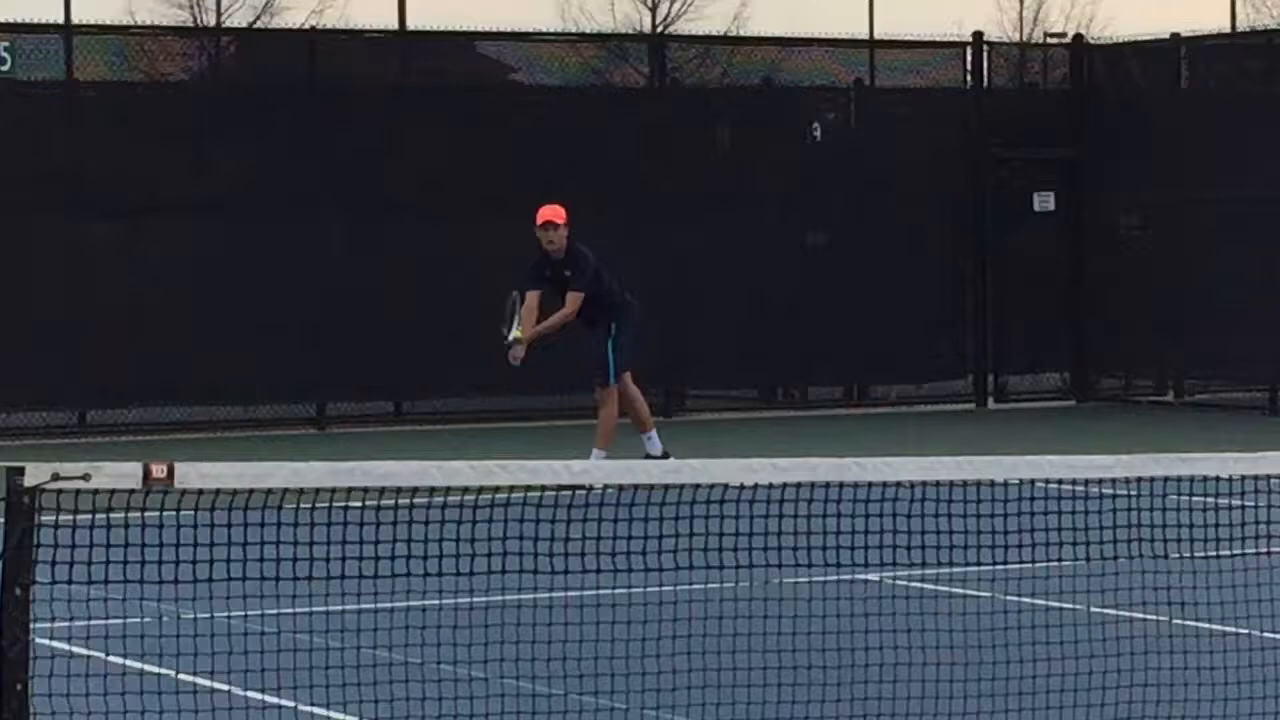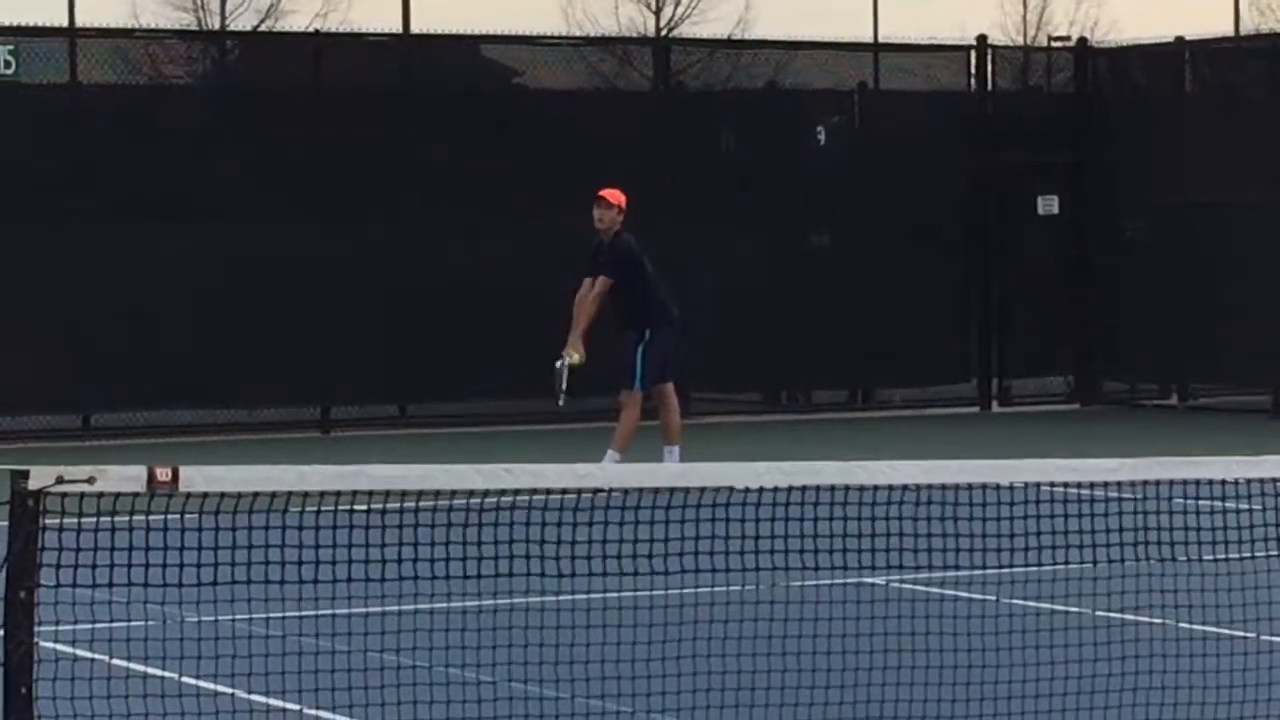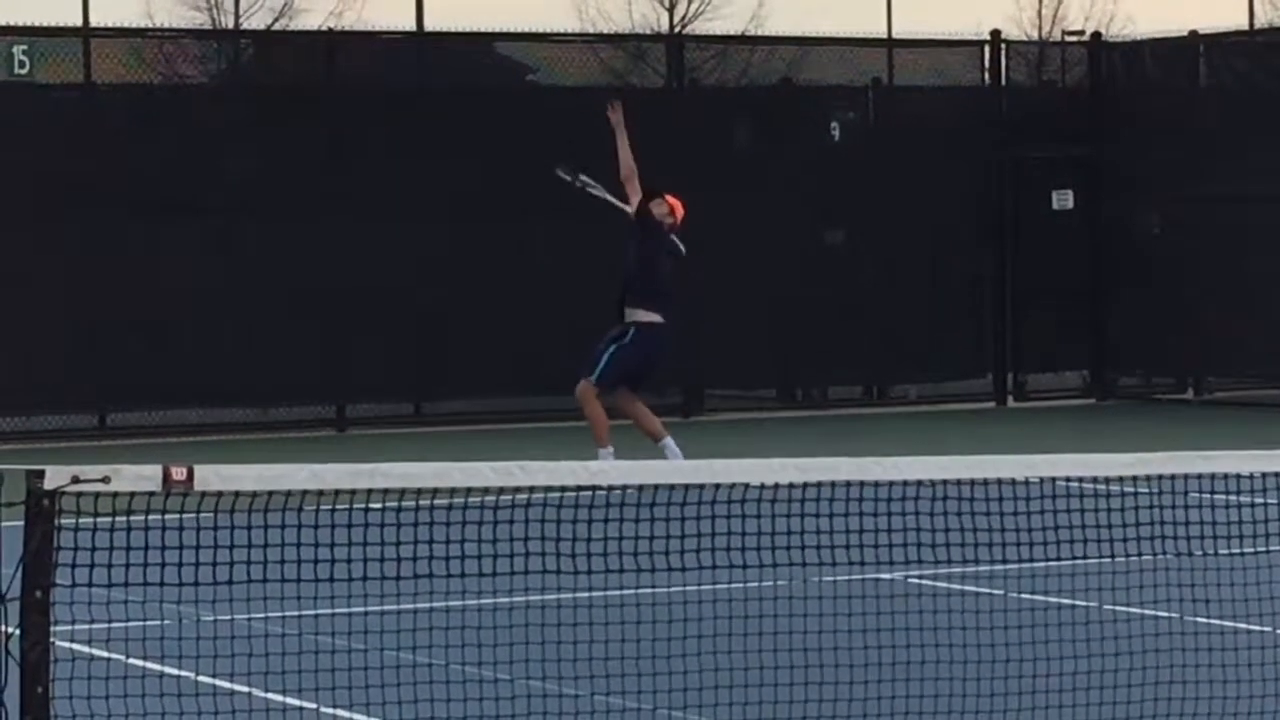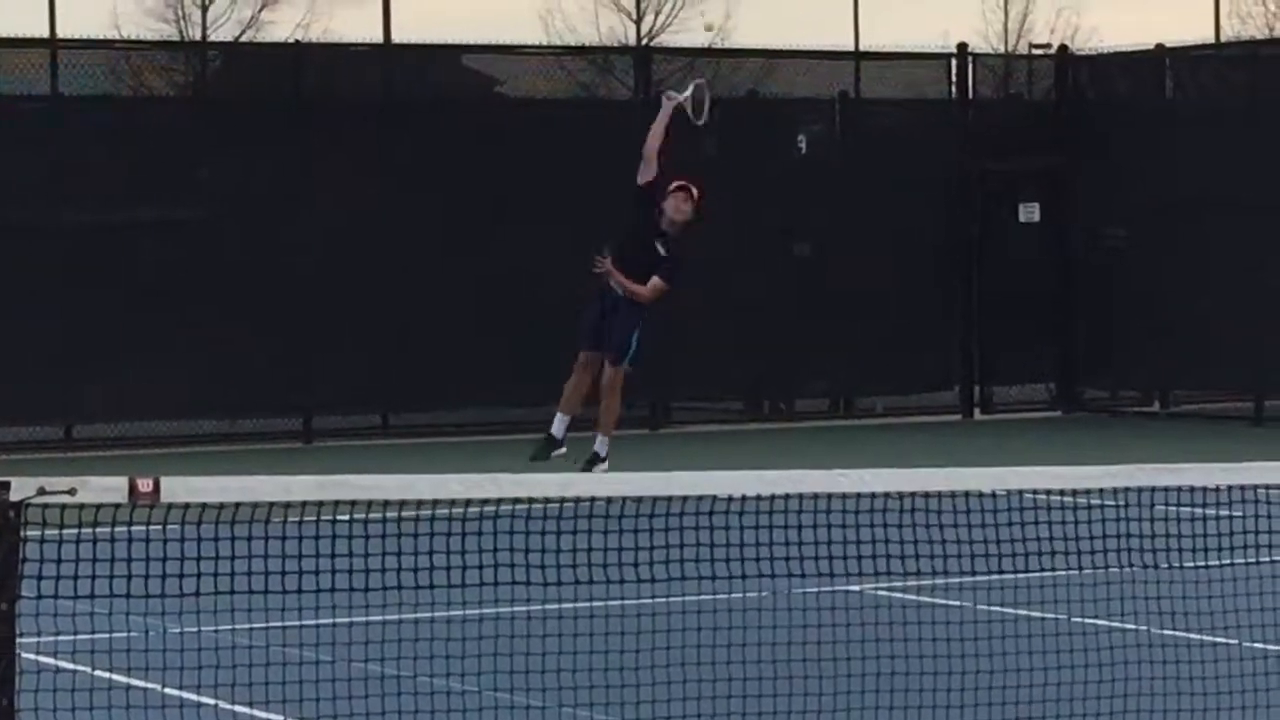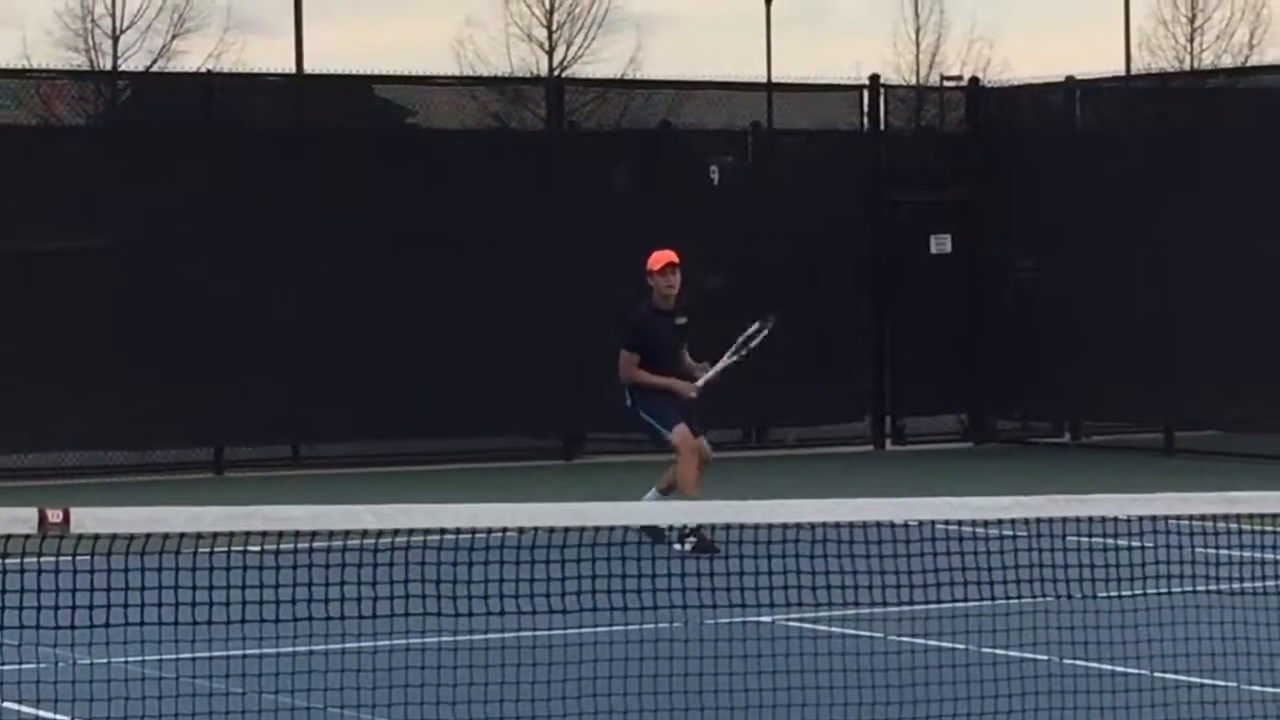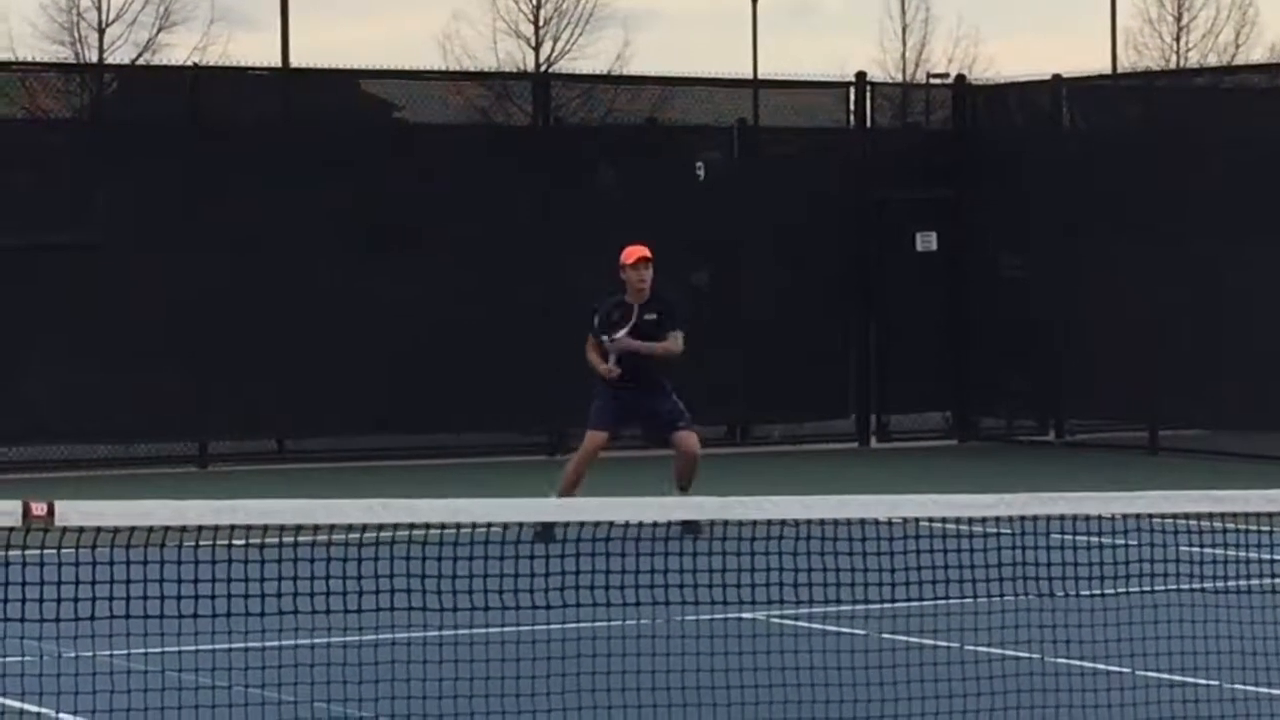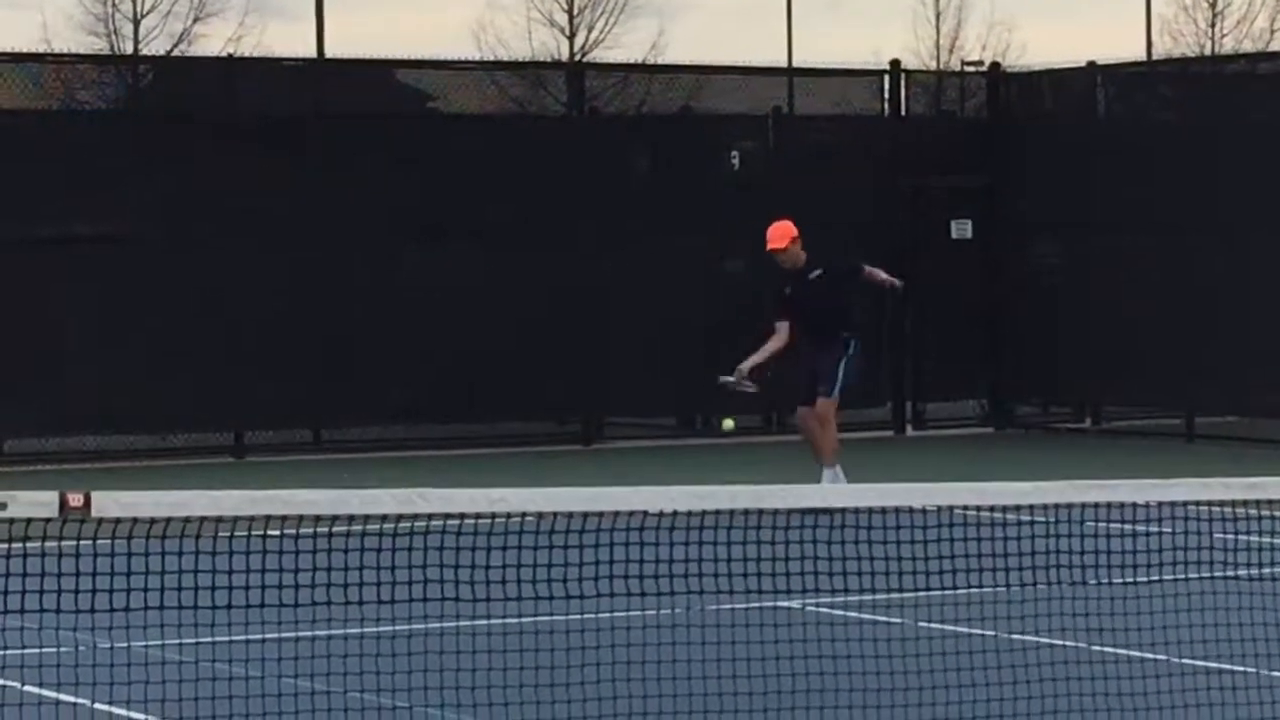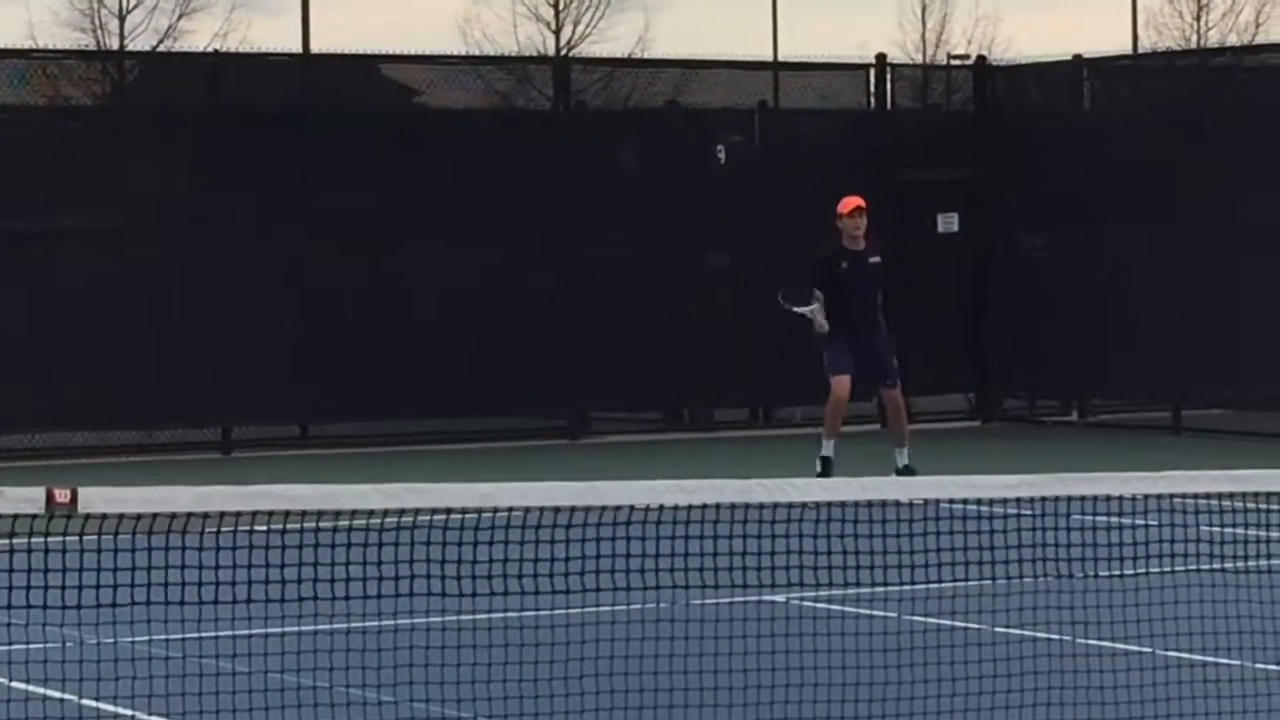
dt=0.7s
person 1, frame 1
left shoulder: (581, 259)
right shoulder: (540, 265)
left elbow: (570, 311)
right elbow: (530, 307)
left wrist: (532, 333)
right wrist: (521, 342)
left hip: (616, 319)
right hip: (600, 322)
left knee: (606, 392)
right knee: (623, 385)
left ankle: (597, 463)
right ankle: (656, 450)
person 1, frame 2
left shoulder: (622, 248)
right shoulder: (600, 249)
left elbow: (596, 295)
right elbow: (583, 294)
left wrist: (577, 336)
right wrist: (573, 338)
left hip: (652, 325)
right hip: (646, 324)
left knee: (630, 397)
right knee: (664, 392)
left ankle: (609, 466)
right ankle: (672, 462)
person 1, frame 3
left shoulder: (651, 233)
right shoulder: (666, 244)
left elbow: (629, 178)
left wrist: (619, 127)
left hip: (639, 330)
right hip: (650, 331)
left knee: (586, 391)
right knee: (625, 399)
left ankle: (607, 462)
right ankle: (676, 457)
person 1, frame 4
left shoulder: (676, 254)
right shoulder: (649, 213)
left elbow: (646, 296)
right elbow: (650, 154)
left wrist: (617, 278)
right wrist: (666, 110)
left hip: (629, 308)
right hip: (605, 295)
left knee: (611, 381)
right knee: (585, 366)
left ankle: (600, 453)
right ankle: (556, 436)
person 1, frame 5
left shoulder: (682, 312)
right shoulder: (641, 318)
right elbow: (626, 371)
left wrist: (696, 368)
right wrist: (674, 384)
left hip: (672, 395)
right hip: (645, 396)
left knee: (702, 456)
right knee: (688, 446)
right ankle: (688, 530)
person 1, frame 6
left shoulder: (663, 307)
right shoulder: (607, 310)
left elbow: (676, 347)
right elbow: (591, 350)
left wrist: (635, 345)
right wrist: (601, 367)
left hip: (654, 391)
right hip: (613, 390)
left knee: (690, 449)
right knee: (589, 449)
person 1, frame 7
left shoulder: (827, 267)
right shoulder: (785, 287)
left elbow: (868, 273)
right elbow: (782, 336)
left wrist: (884, 278)
right wrist: (752, 361)
left hip: (840, 347)
right hip: (808, 354)
left knee: (823, 412)
right knee: (805, 421)
left ankle: (832, 484)
right ankle: (831, 480)
person 1, frame 8
left shoulder: (875, 254)
right shoulder: (828, 260)
right elbow: (817, 300)
right wrist: (819, 319)
left hip: (873, 336)
right hip: (839, 338)
left knee: (894, 400)
right knee: (840, 393)
left ankle: (903, 464)
right ankle: (826, 454)
